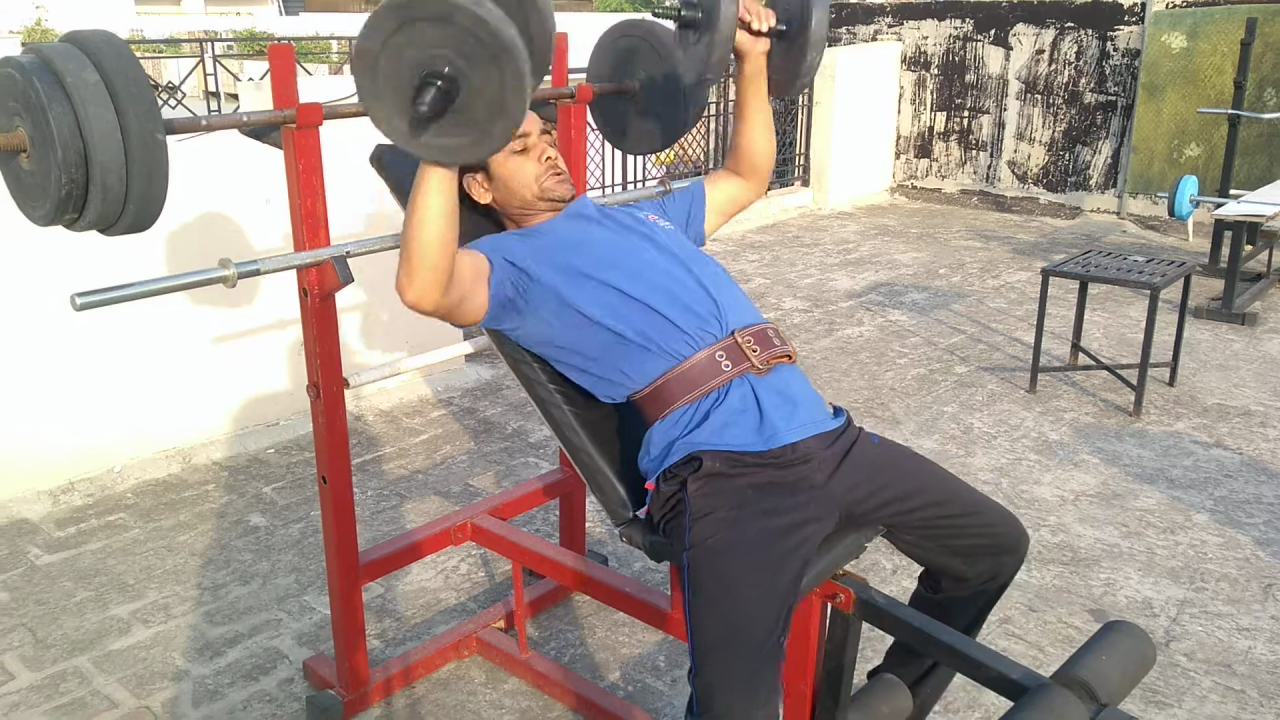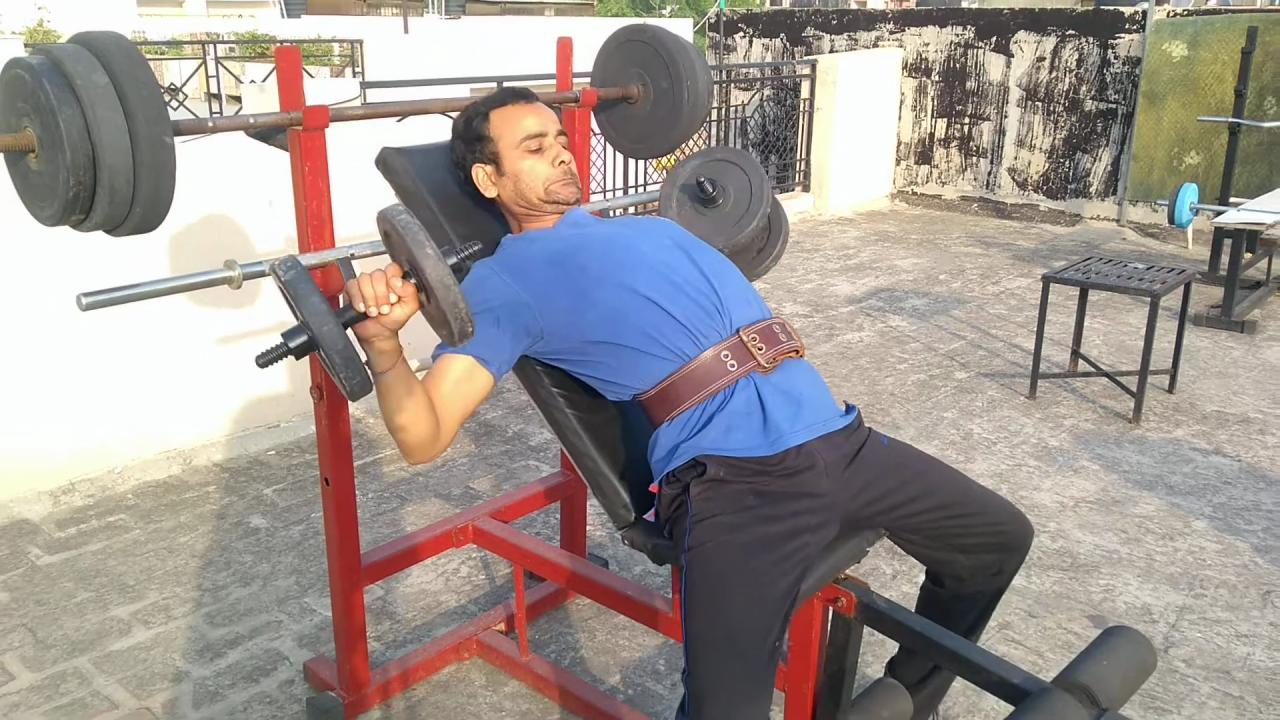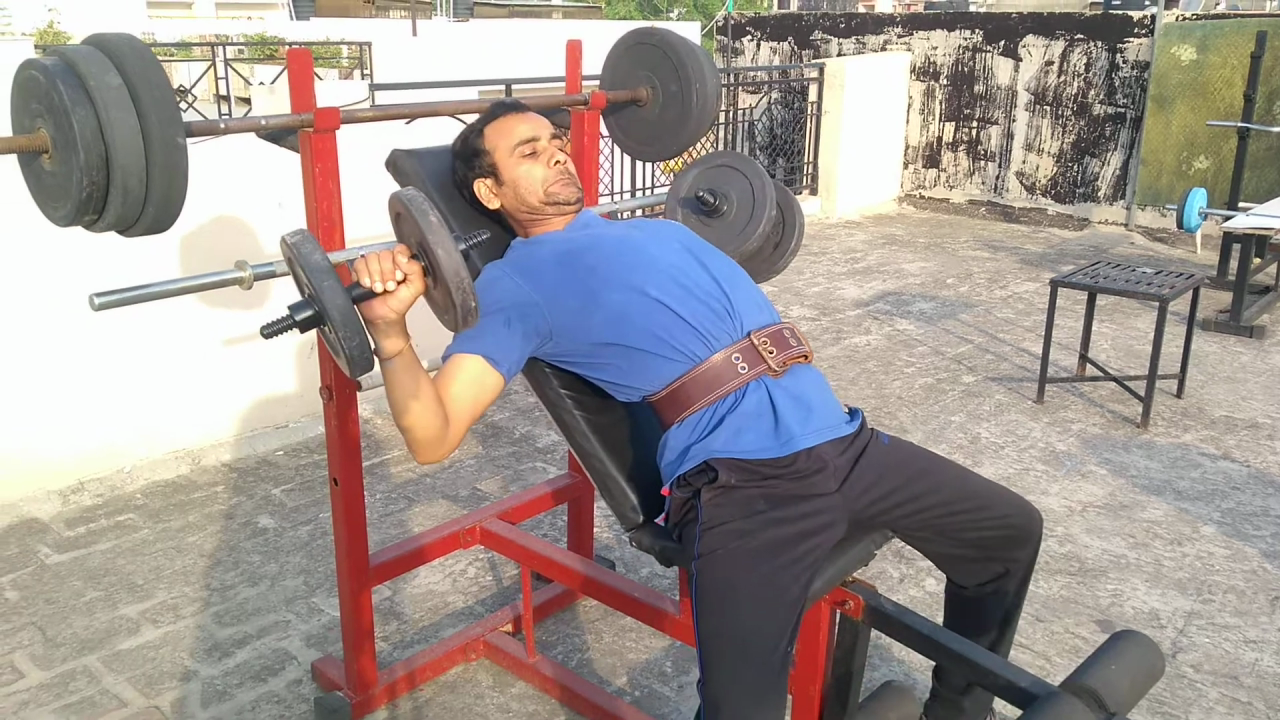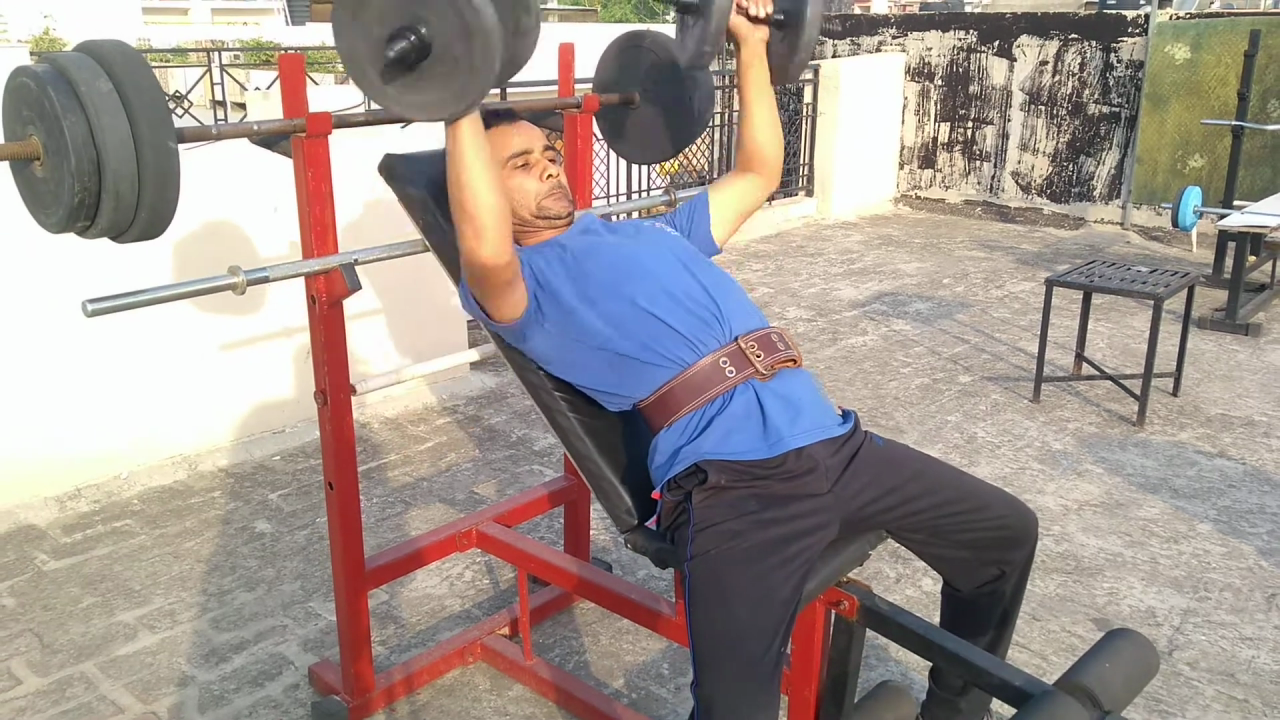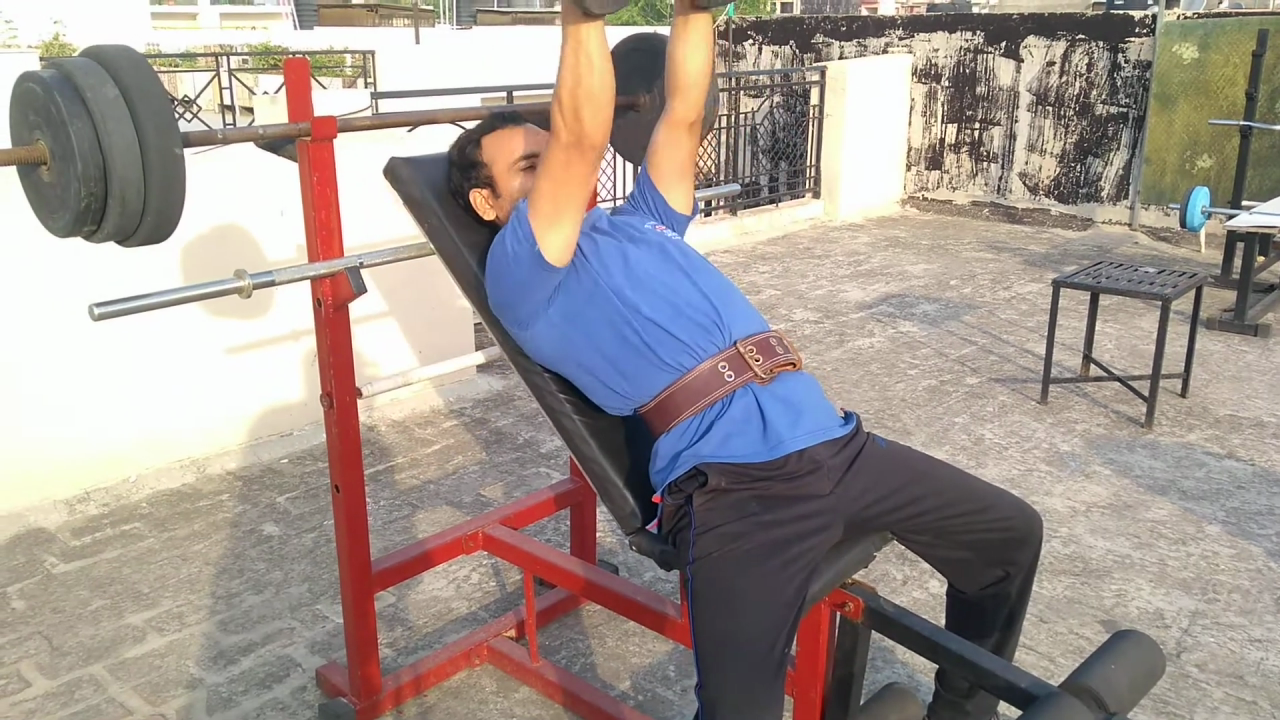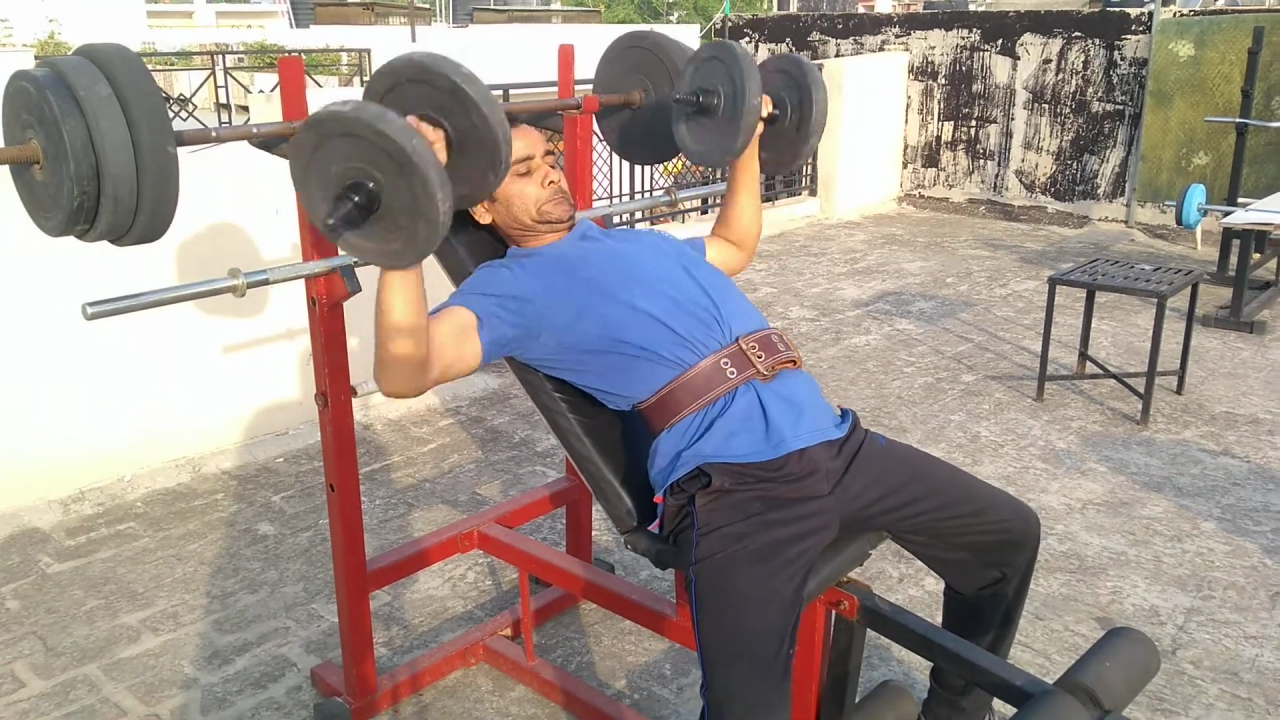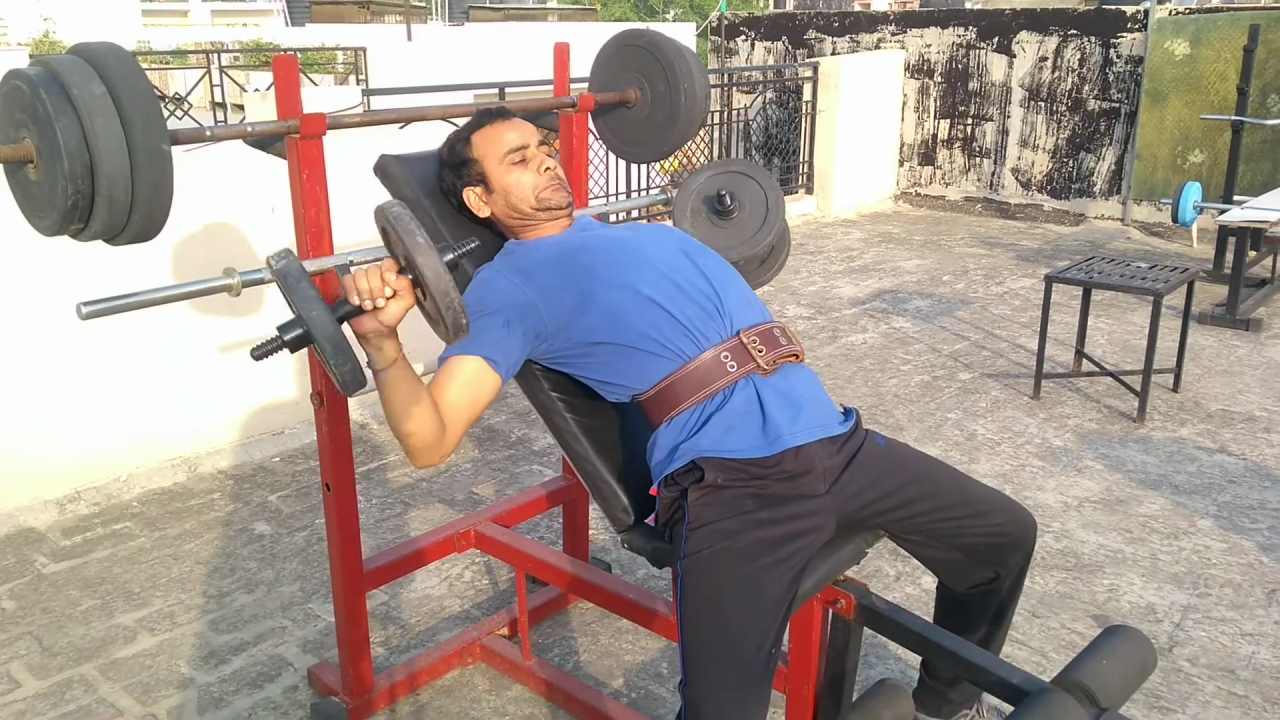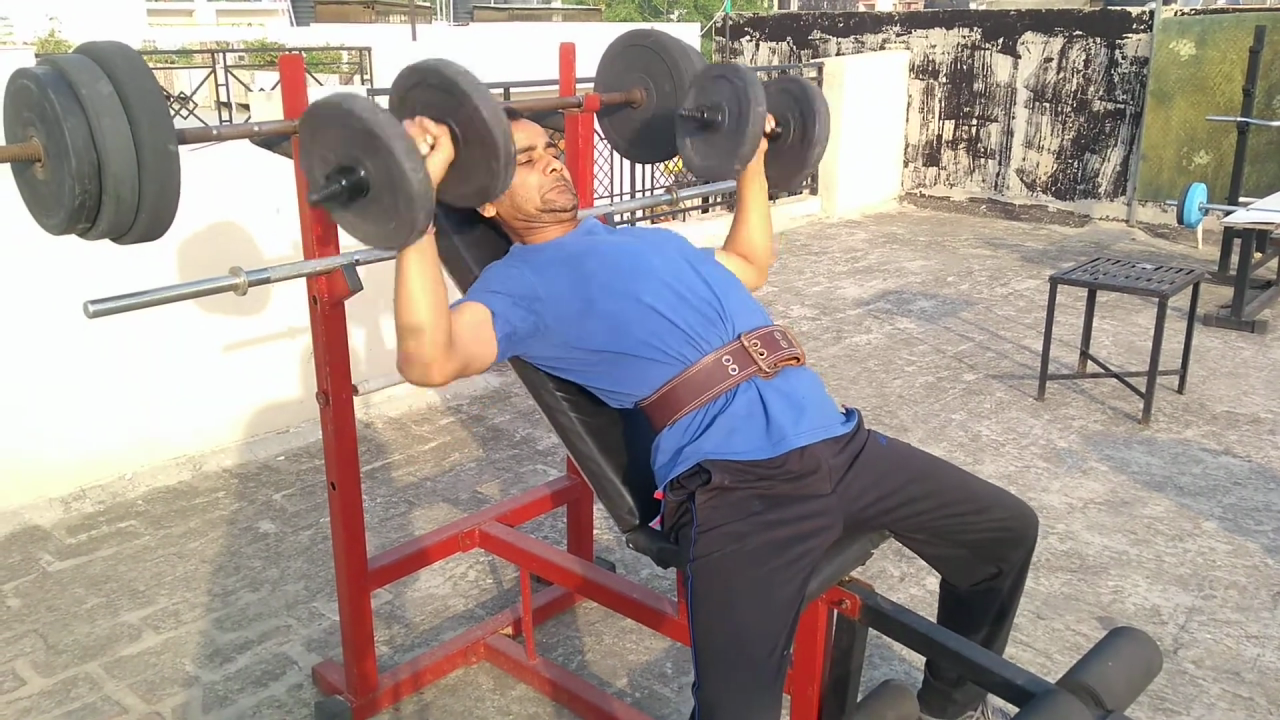
dt=0.5s
person 1, frame 1
left shoulder: (634, 217)
right shoulder: (511, 260)
left elbow: (748, 178)
right elbow: (424, 288)
left wrist: (750, 60)
left hip: (822, 432)
right hip: (724, 474)
left knee: (996, 544)
person 1, frame 2
left shoulder: (640, 226)
right shoulder: (503, 280)
right elbow: (424, 435)
right wrist: (380, 339)
left hip: (833, 432)
right hip: (731, 476)
left knee: (1001, 536)
person 1, frame 3
left shoulder: (648, 228)
right shoulder: (515, 282)
right elbow: (434, 435)
right wrist: (388, 325)
left hip: (840, 437)
right hip: (739, 478)
left knee: (1011, 530)
person 1, frame 4
left shoulder: (647, 229)
right shoulder: (522, 281)
left elbow: (757, 175)
right elbow: (486, 256)
right wrist: (461, 106)
left hip: (831, 438)
right hip: (732, 482)
left knee: (1008, 532)
person 1, frame 5
left shoulder: (639, 225)
right shoulder: (521, 272)
left elbow: (682, 116)
right elbow: (583, 137)
left hip: (829, 440)
right hip: (733, 485)
left knee: (1012, 532)
person 1, frame 6
left shoulder: (633, 237)
right shoulder: (510, 286)
left elbow: (739, 244)
right elbow: (405, 371)
left wrist: (744, 142)
left hip: (832, 441)
right hip: (733, 484)
left knee: (1009, 535)
person 1, frame 7
left shoulder: (634, 233)
right shoulder: (508, 283)
right elbow: (430, 438)
left wrist: (723, 242)
right wrist: (381, 338)
left hip: (832, 437)
right hip: (730, 477)
left knee: (1004, 535)
person 1, frame 8
left shoulder: (636, 235)
right shoulder: (516, 279)
left elbow: (751, 264)
right elbow: (431, 360)
left wrist: (752, 160)
left hip: (831, 437)
right hip: (728, 475)
left knee: (1004, 533)
